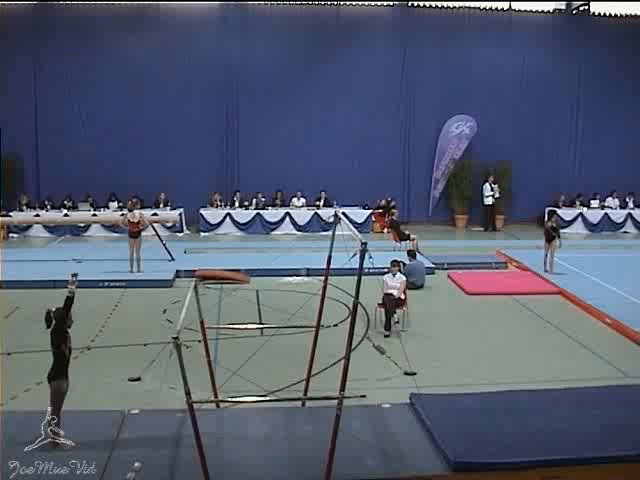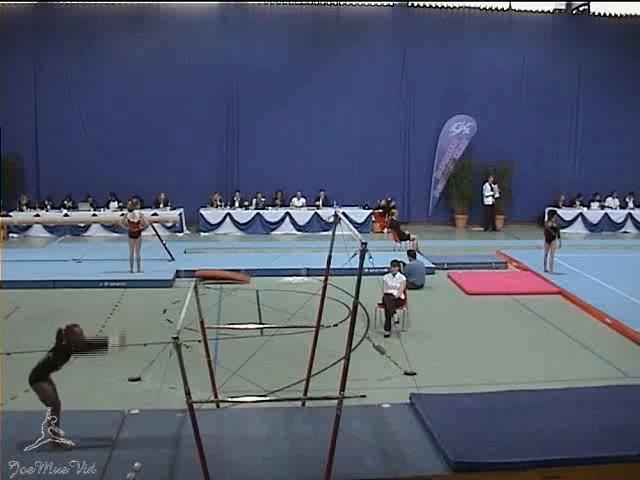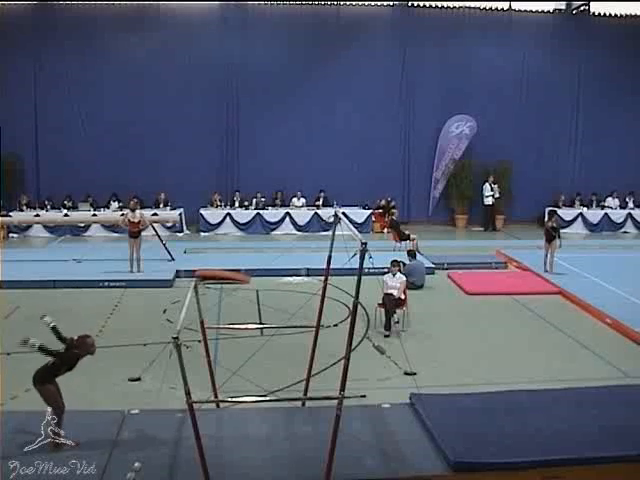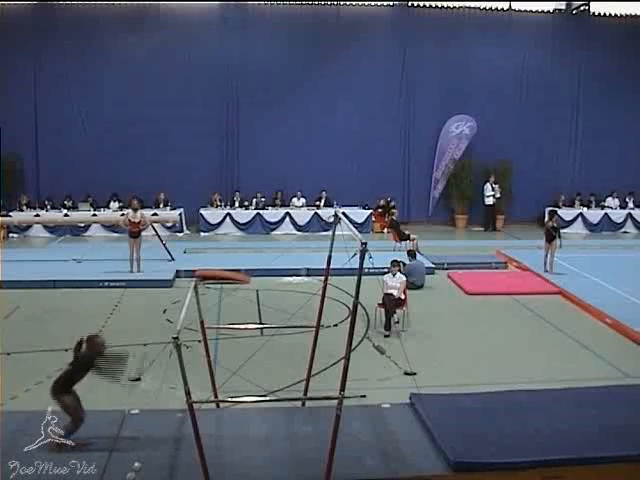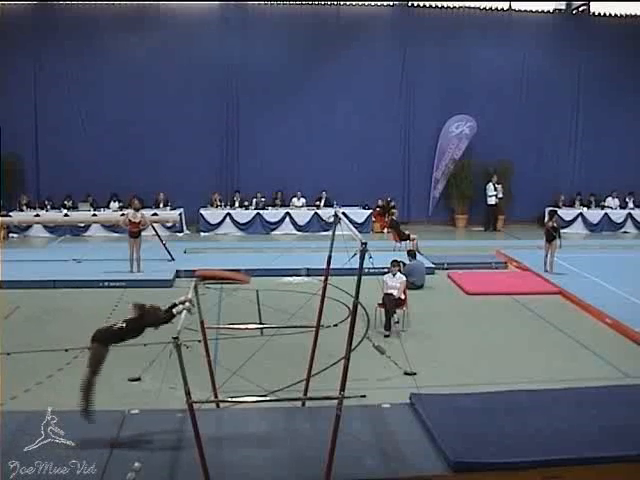
dt=0.5s
person 1, frame 1
left shoulder: (62, 333)
right shoulder: (56, 333)
left elbow: (66, 310)
right elbow: (64, 312)
left wrist: (72, 287)
right wrist: (71, 287)
left hip: (62, 375)
right hip: (57, 377)
left knee: (57, 409)
right knee: (55, 410)
person 1, frame 2
left shoulder: (67, 347)
right shoulder: (65, 348)
left elbow: (87, 343)
right elbow: (87, 348)
left wrist: (109, 342)
right wrist: (110, 343)
left hip: (43, 376)
right hip: (37, 378)
left knee: (56, 405)
right knee: (54, 407)
right ankle: (55, 440)
person 1, frame 3
left shoulder: (75, 352)
right shoulder: (74, 356)
left elbow: (60, 336)
right elbow: (53, 353)
left wrist: (51, 323)
right wrist: (34, 344)
left hip: (48, 378)
right hip: (42, 379)
left knee: (59, 408)
right knee: (58, 409)
right ankle: (56, 441)
person 1, frame 4
left shoulder: (89, 358)
right shoulder: (84, 359)
left hip: (66, 388)
right hip: (60, 390)
left knee: (79, 416)
right knee: (79, 418)
person 1, frame 5
left shoulder: (141, 321)
right shoulder: (141, 323)
left elbow: (163, 314)
right elbow: (164, 319)
left wrist: (181, 301)
right wrist: (181, 308)
left hip: (103, 339)
right hip: (100, 340)
left knee: (92, 374)
right knee: (92, 374)
right ankle: (86, 406)
